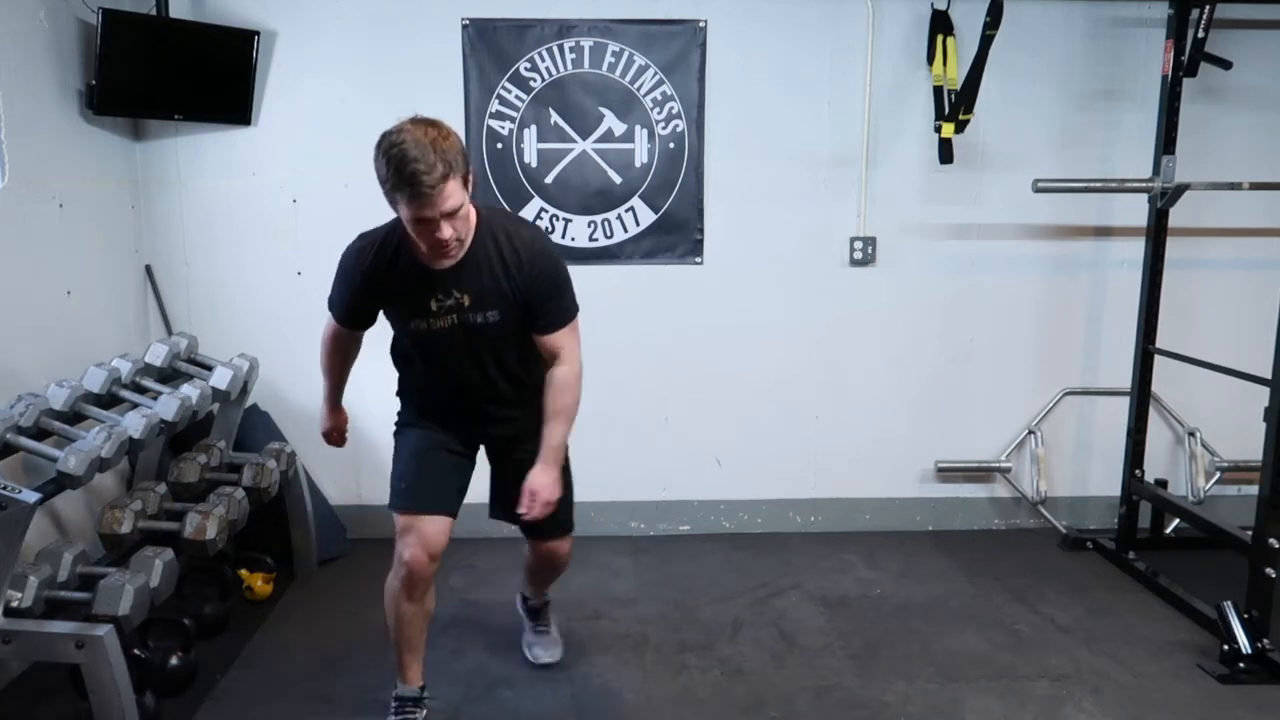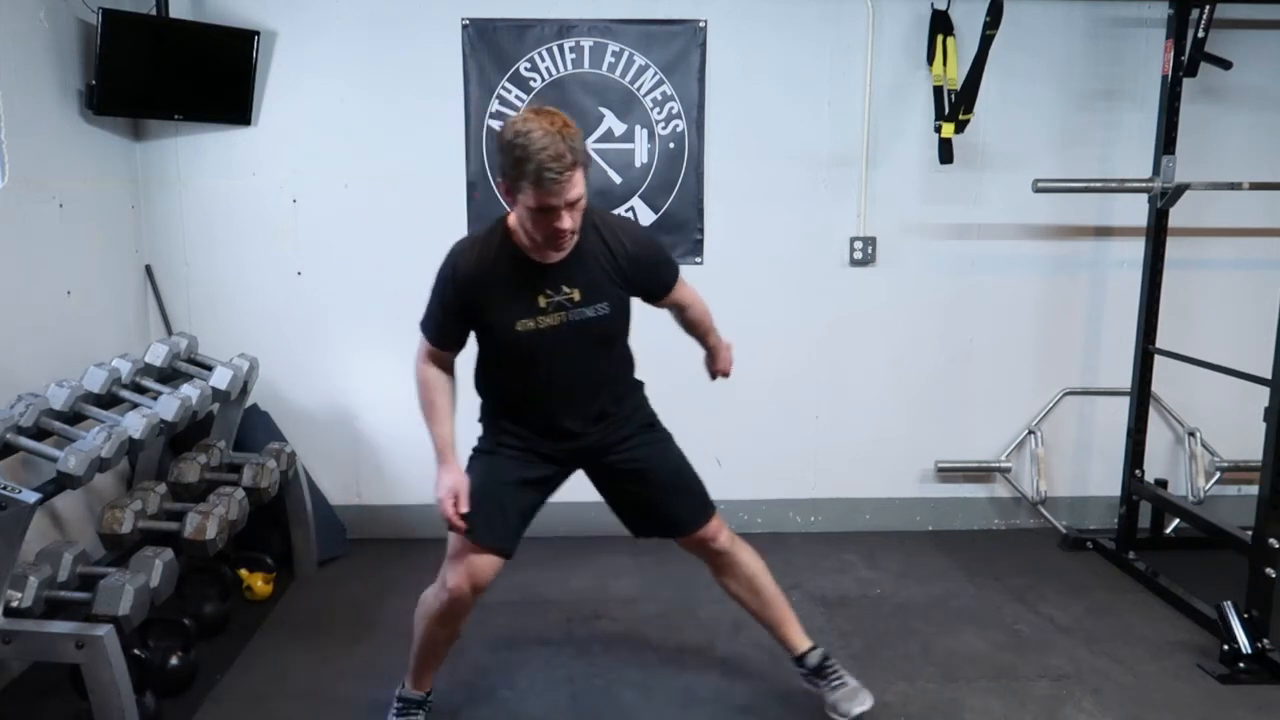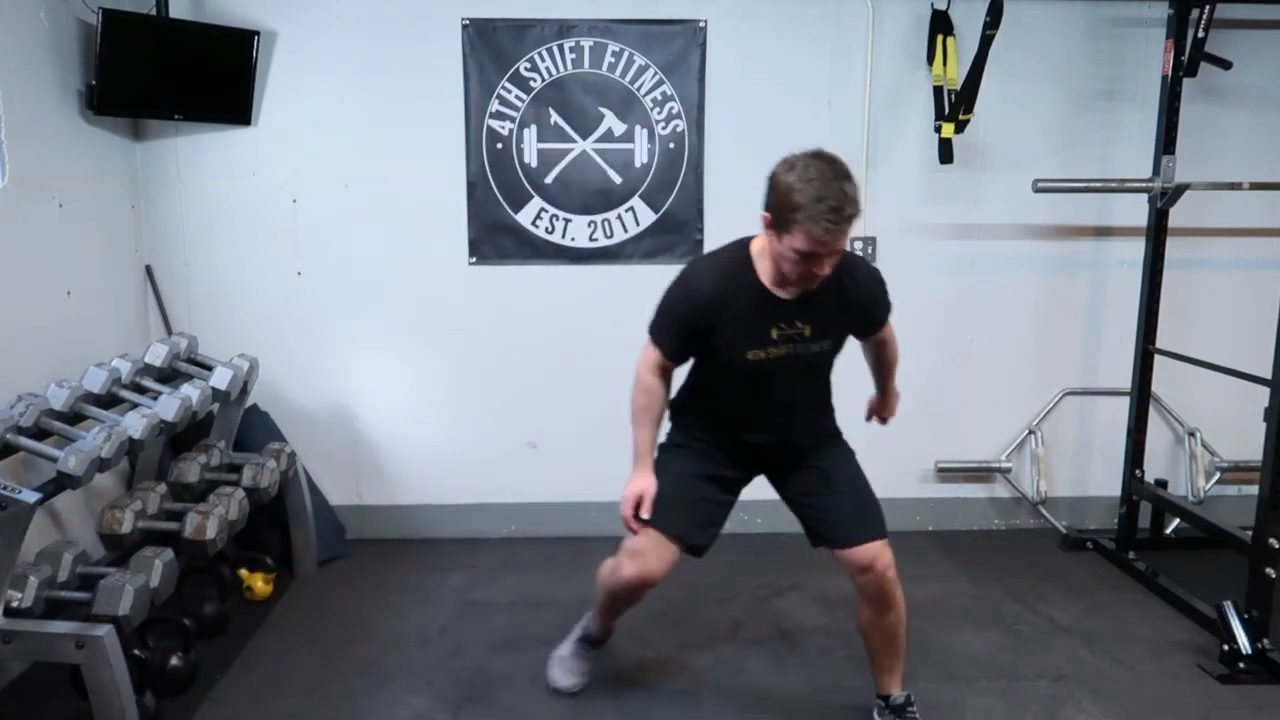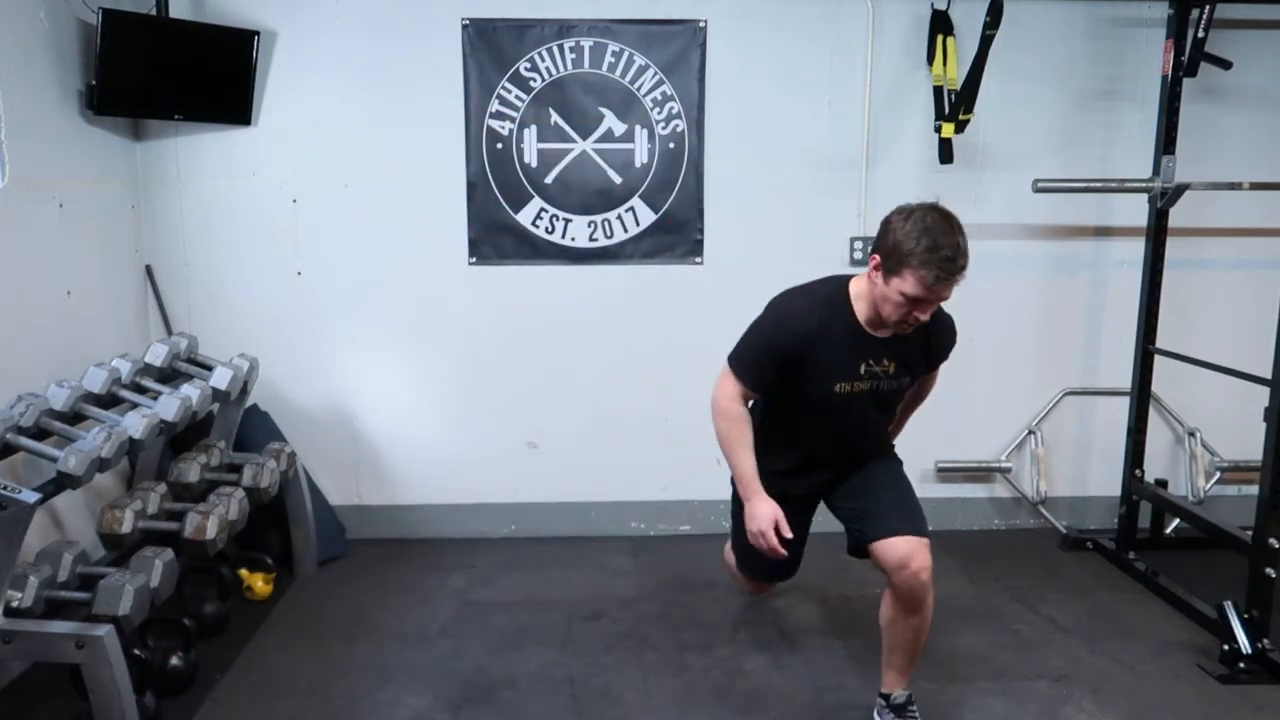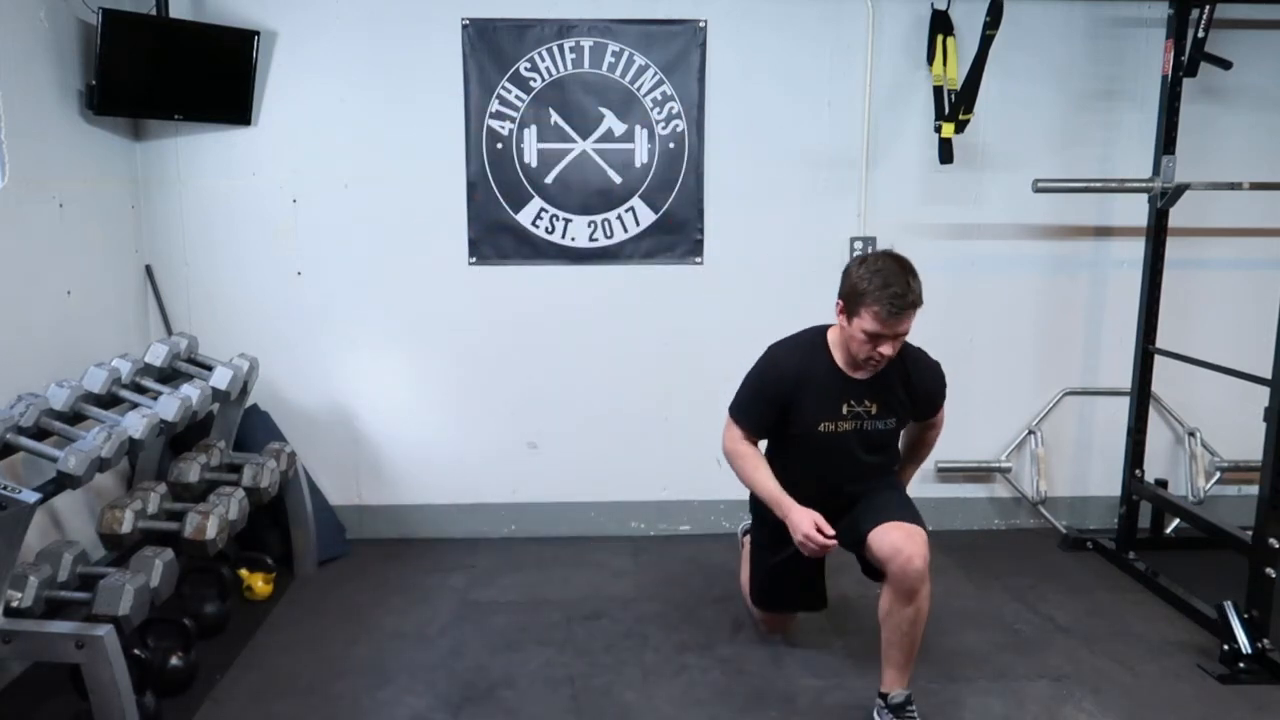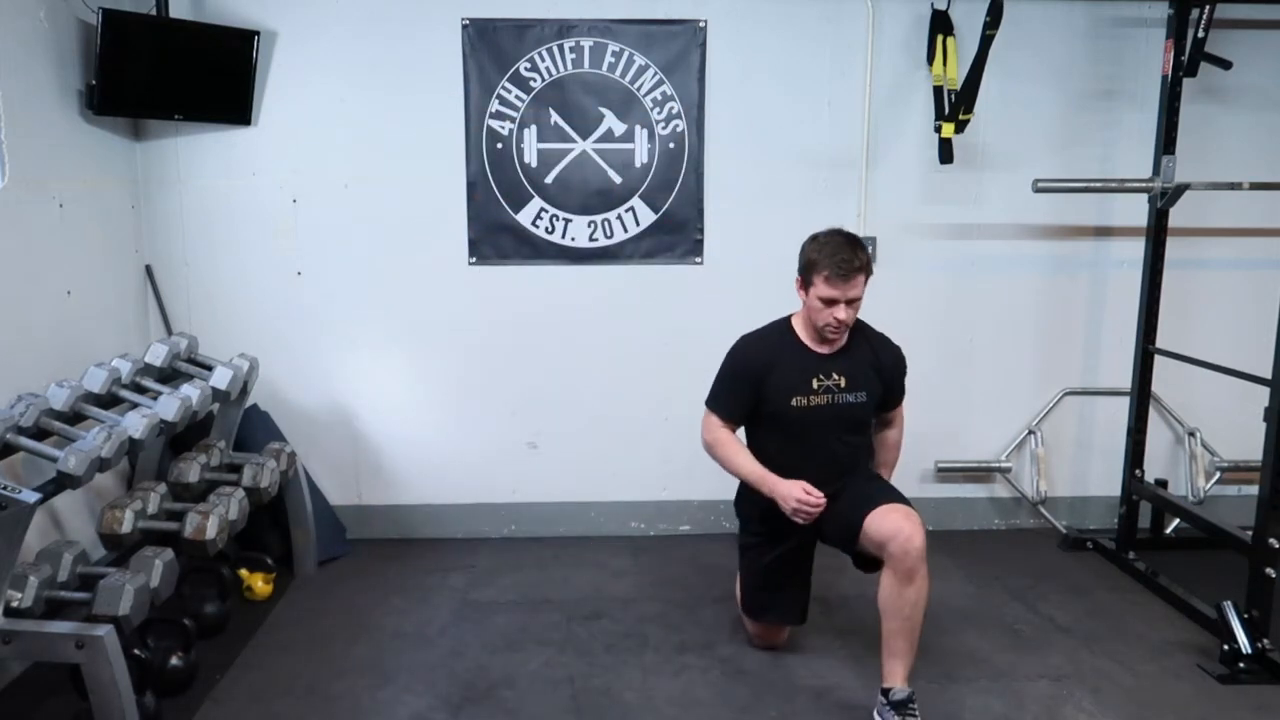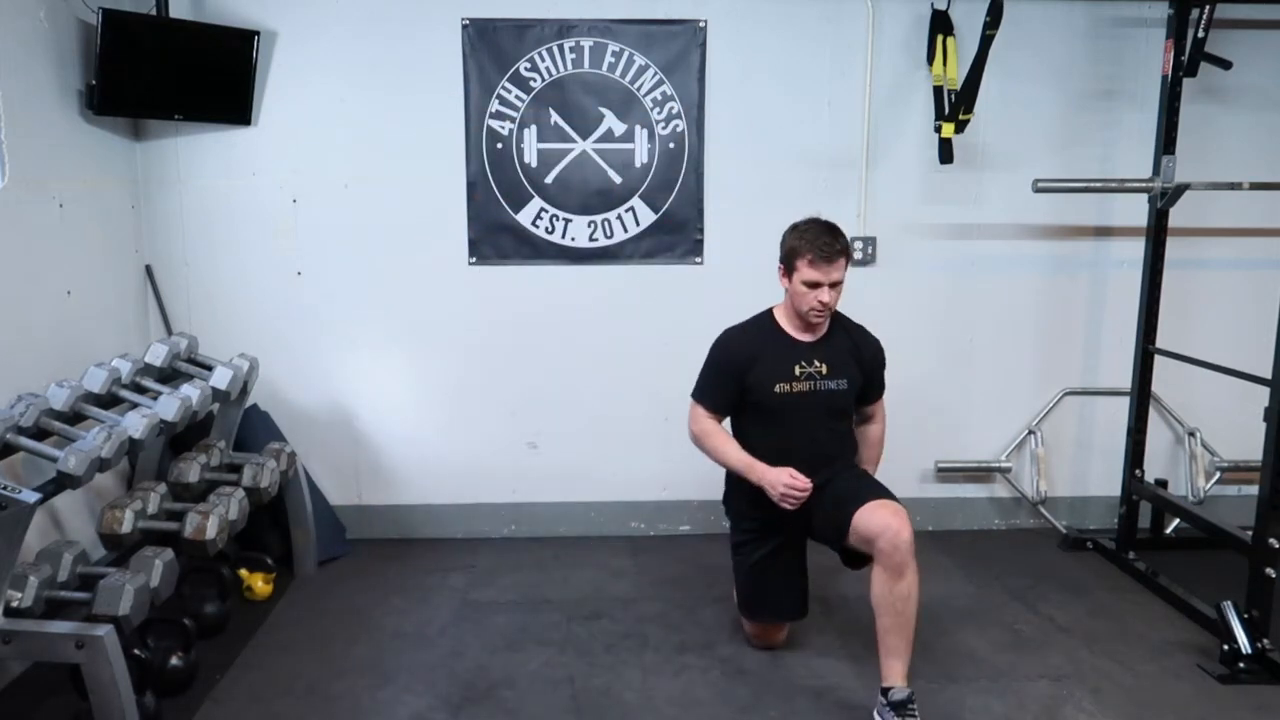
dt=0.3s
person 1, frame 1
left shoulder: (526, 249)
right shoulder: (369, 261)
left elbow: (563, 360)
right elbow: (341, 335)
left wrist: (549, 461)
right wrist: (332, 406)
left hip: (517, 412)
right hip: (432, 418)
left knee: (553, 547)
right knee: (417, 557)
left ankle: (534, 602)
person 1, frame 2
left shoulder: (625, 244)
right shoulder: (471, 267)
left elbow: (679, 298)
right elbow: (434, 361)
left wrist: (715, 349)
right wrist: (448, 461)
left hip: (620, 422)
right hip: (523, 437)
left knee: (714, 543)
right knee: (463, 579)
left ankle: (813, 662)
person 1, frame 3
left shoulder: (859, 283)
right shoulder: (707, 286)
left elbow: (879, 336)
right elbow: (655, 368)
left wrist: (887, 390)
right wrist: (644, 466)
left hip: (808, 440)
right hip: (711, 439)
left knee: (874, 566)
right knee: (642, 567)
right ankle: (594, 630)
person 1, frame 4
left shoulder: (936, 331)
right shoulder: (797, 316)
right elbow: (728, 395)
right wrist: (754, 497)
left hip: (864, 460)
right hip: (780, 463)
left knee: (913, 567)
right knee: (756, 580)
right ankle: (745, 538)
person 1, frame 5
left shoulder: (920, 374)
right shoulder: (786, 364)
right elbow: (737, 441)
left wrist: (899, 480)
right wrist: (789, 514)
left hip: (869, 493)
right hip: (792, 503)
left knee: (910, 558)
right knee: (771, 619)
right ankle: (755, 539)
person 1, frame 6
left shoulder: (881, 353)
right shoulder: (756, 352)
right elbow: (715, 433)
left wrist: (876, 494)
right wrist: (776, 488)
left hip: (848, 487)
right hip: (774, 500)
left knee: (907, 537)
right knee: (766, 635)
right ankle: (753, 569)
person 1, frame 7
left shoulder: (860, 345)
right shoulder: (740, 345)
left elbow: (870, 419)
right elbow: (701, 425)
left wrist: (861, 489)
right wrist: (764, 475)
left hip: (834, 481)
right hip: (761, 496)
left knee: (895, 532)
right knee: (766, 635)
right ankle: (757, 572)
